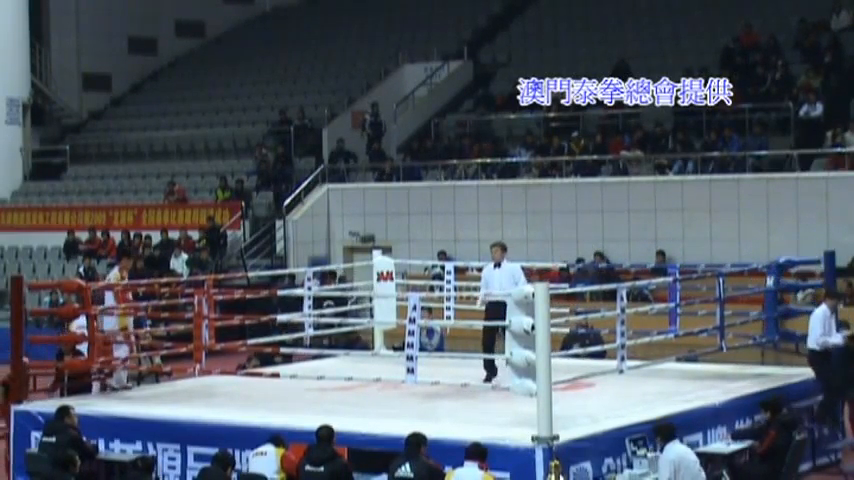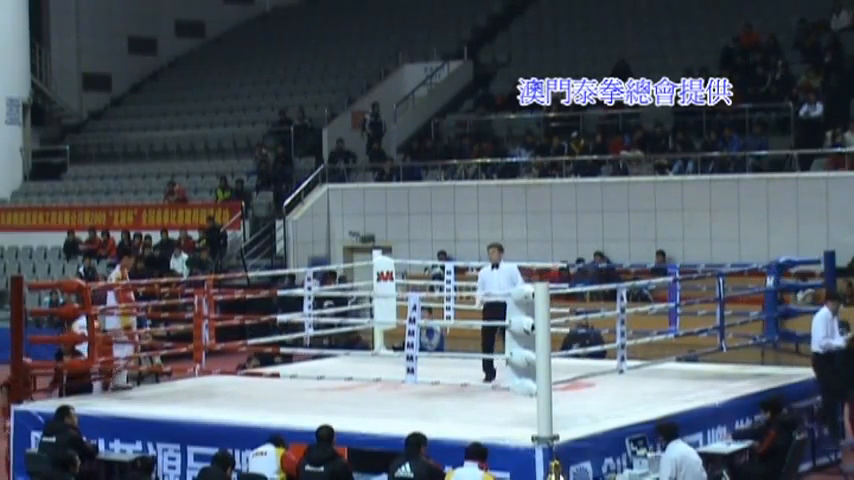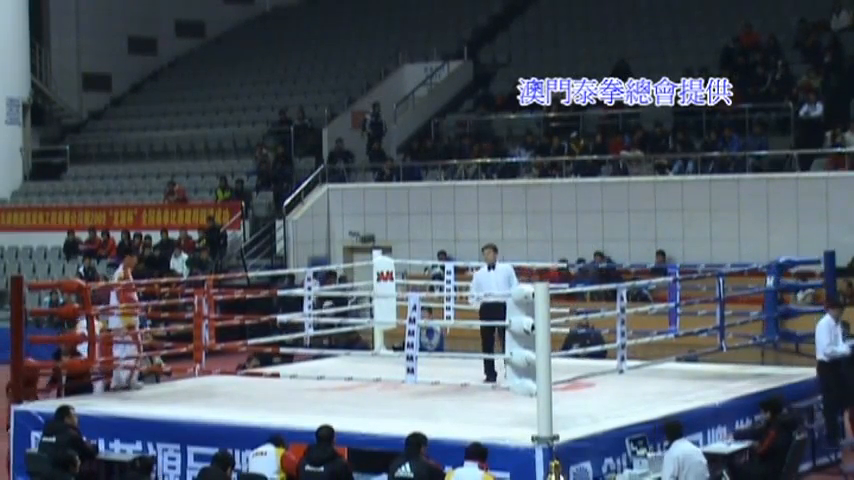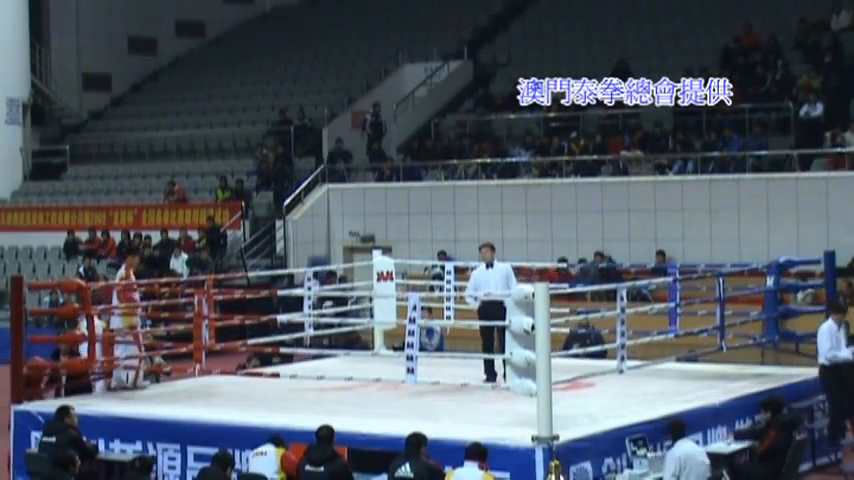
dt=0.1s
person 1, frame 1
left shoulder: (830, 314)
right shoulder: (819, 314)
right elbow: (819, 339)
left wrist: (841, 336)
right wrist: (838, 341)
left hip: (826, 354)
right hip: (817, 355)
left knee: (830, 387)
right knee: (833, 386)
left ankle: (822, 416)
right ankle: (831, 420)
person 1, frame 2
left shoulder: (833, 316)
right shoulder: (820, 317)
right elbow: (822, 342)
left wrist: (843, 339)
right wrist: (841, 343)
left hip: (832, 357)
right hip: (821, 358)
left knee: (837, 391)
right knee: (830, 393)
left ankle: (823, 417)
right ankle: (834, 429)
person 1, frame 3
left shoulder: (836, 323)
right shoulder: (823, 325)
right elbow: (827, 349)
left wrist: (846, 346)
right wrist: (845, 350)
left hip: (837, 364)
right hip: (826, 366)
left knee: (843, 396)
right knee: (831, 402)
right ankle: (832, 435)
person 1, frame 4
left shoulder: (841, 327)
right shoulder: (825, 329)
right elbow: (828, 354)
left hip: (842, 368)
right hip: (828, 370)
right knee: (837, 407)
right ankle: (834, 437)
person 2, frame 1
left shoulder: (514, 268)
right shoulder: (487, 270)
left elbow: (523, 287)
right elbow: (484, 288)
left wrist: (510, 294)
right wrist: (481, 298)
left hip: (508, 306)
right hip: (491, 307)
right knee: (487, 340)
right ankle: (490, 371)
person 2, frame 2
left shoulder: (511, 268)
right shoulder: (483, 272)
left elbow: (520, 287)
right elbow: (479, 291)
right wrist: (479, 300)
left hip: (506, 307)
right hip: (489, 308)
right knee: (487, 342)
right ankle: (489, 373)
person 2, frame 3
left shoulder: (507, 269)
right shoulder: (479, 274)
left elbow: (515, 288)
right elbow: (473, 294)
right wrist: (476, 302)
left hip: (503, 307)
right hip: (486, 308)
right knee: (487, 343)
right ankle: (490, 374)
person 2, frame 4
left shoulder: (505, 268)
right shoulder: (477, 272)
left elbow: (514, 288)
right elbow: (469, 292)
right wrist: (473, 303)
left hip: (501, 306)
right hip: (485, 307)
left knee: (504, 340)
right knee: (487, 342)
right ankle: (490, 374)
person 3, frame 1
left shoulder: (112, 275)
right shoulder: (119, 275)
right elbow: (120, 300)
left hip: (111, 318)
right hip: (119, 318)
left knee: (120, 349)
right knee: (126, 348)
person 3, frame 2
left shoulder: (115, 274)
right shoulder: (120, 275)
right elbow: (121, 298)
left hip: (113, 318)
right hip: (123, 317)
left knee: (119, 348)
right knee: (130, 347)
person 3, frame 3
left shoulder: (122, 272)
right shoulder: (123, 274)
right elbow: (122, 298)
right wrist: (136, 306)
left hip: (118, 317)
right hip: (125, 317)
left knee: (119, 348)
right knee: (134, 346)
person 3, frame 4
left shoulder: (125, 272)
right shoulder: (125, 274)
right elbow: (122, 297)
right wrist: (135, 308)
left hip: (120, 318)
right hip: (126, 317)
left knee: (121, 349)
right knee: (135, 347)
